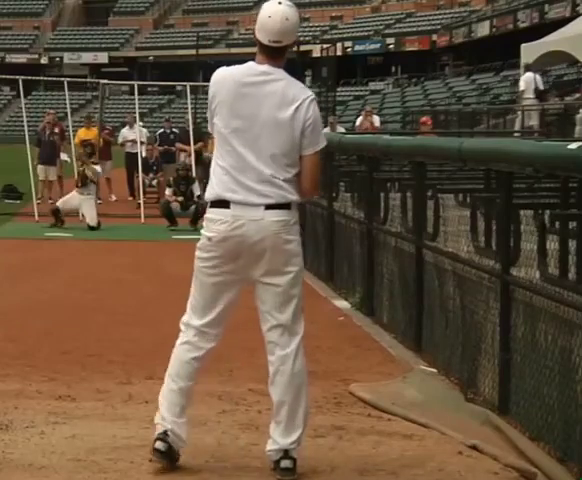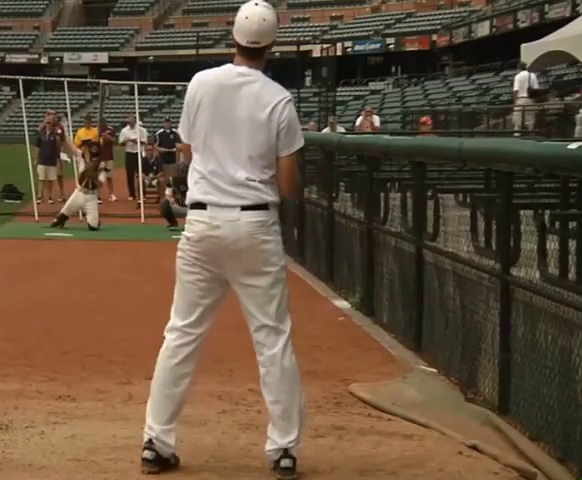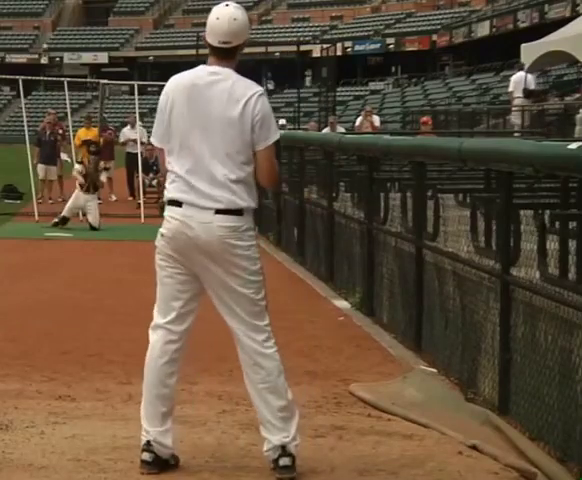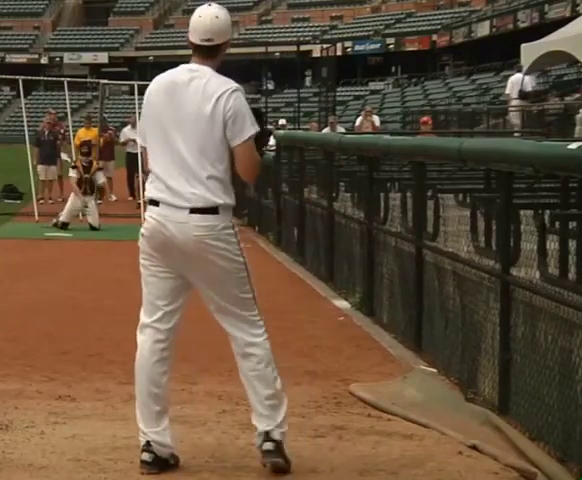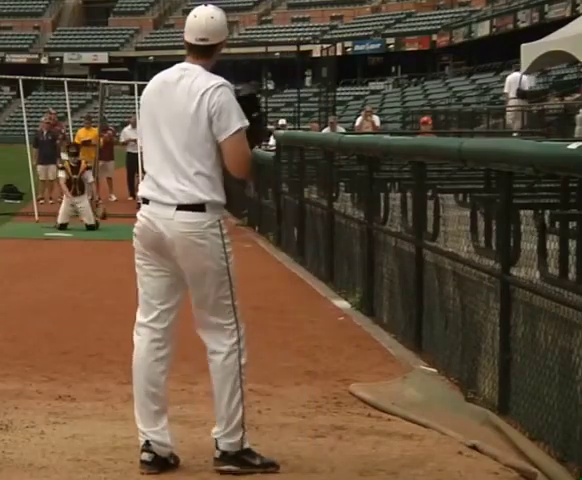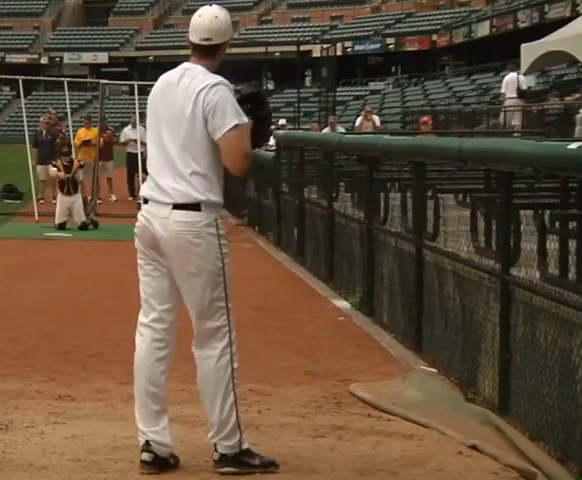
dt=0.2s
person 1, frame 1
left shoulder: (221, 80)
right shoulder: (302, 98)
right elbow: (309, 185)
left hip: (223, 220)
right hip: (277, 224)
left knee: (197, 330)
right knee: (284, 339)
left ankle: (168, 431)
person 1, frame 2
left shoulder: (199, 84)
right shoulder: (279, 99)
right elbow: (287, 185)
left hip: (202, 222)
right hip: (256, 226)
left knee: (182, 333)
right knee: (274, 340)
left ankle: (156, 442)
person 1, frame 3
left shoulder: (174, 87)
right shoulder: (251, 95)
left elbow: (164, 160)
right elbow: (268, 178)
left hip: (178, 220)
right hip: (228, 226)
left knee: (165, 333)
right knee: (255, 337)
person 1, frame 4
left shoulder: (157, 87)
right shoulder: (227, 92)
right elbow: (250, 173)
right wrist: (248, 142)
left hip: (158, 219)
right hip: (207, 224)
left knee: (154, 332)
right knee: (247, 329)
right ankle: (270, 434)
person 1, frame 5
left shoulder: (153, 86)
right shoulder: (216, 89)
right elbow: (240, 168)
right wrist: (242, 131)
left hip: (150, 217)
right hip: (196, 221)
left knee: (151, 331)
right knee: (222, 335)
person 1, frame 6
left shoulder: (161, 84)
right shoulder: (214, 88)
right elbow: (238, 164)
right wrist: (246, 128)
left hip: (151, 217)
right hip: (193, 222)
left knee: (152, 331)
right knee: (213, 338)
